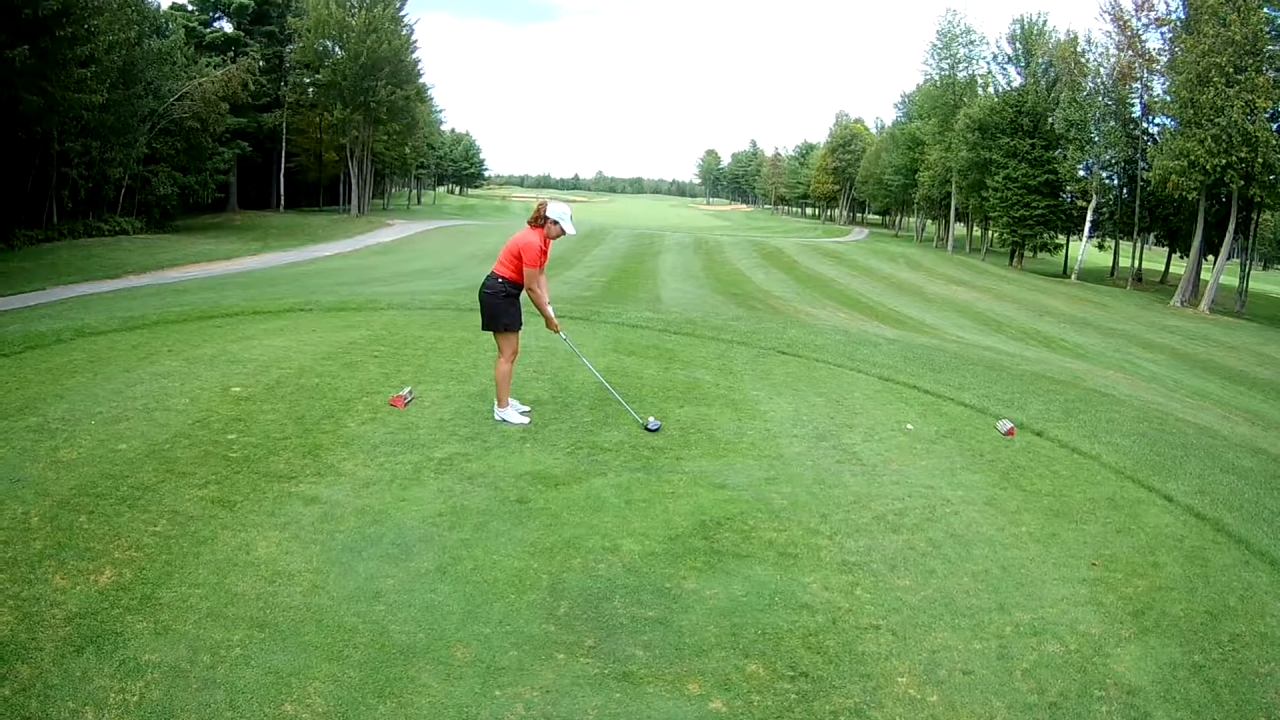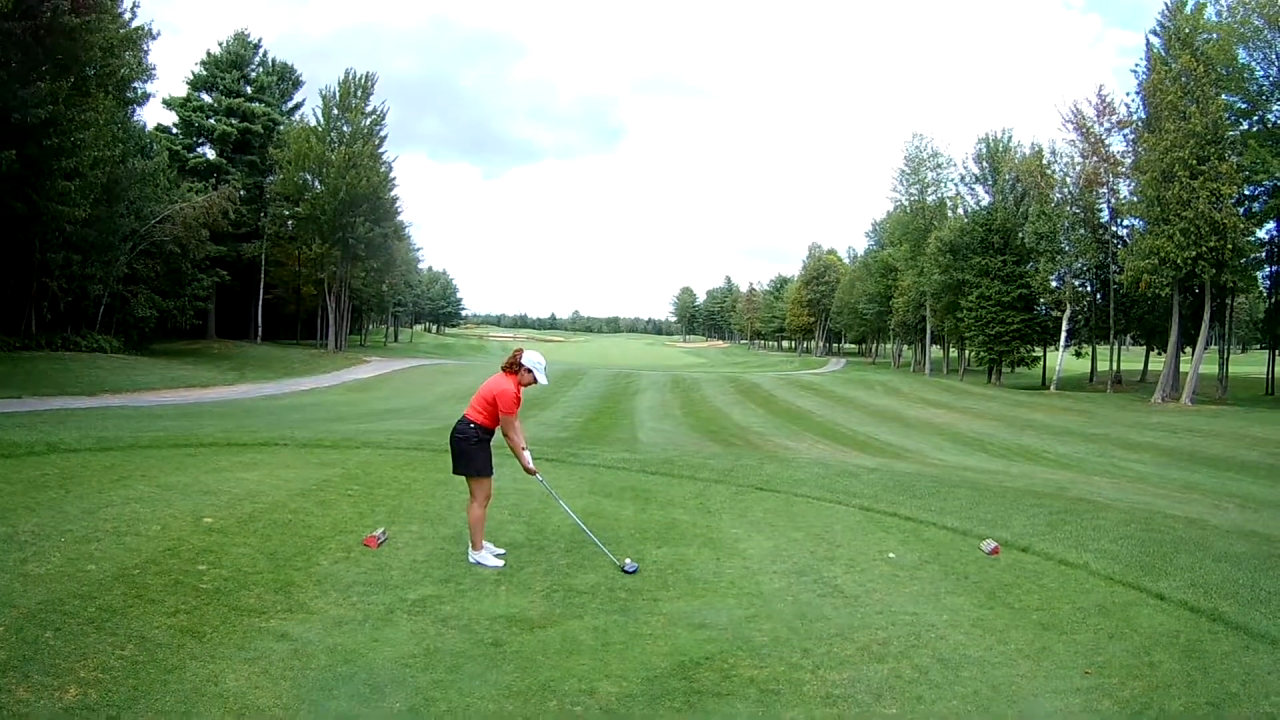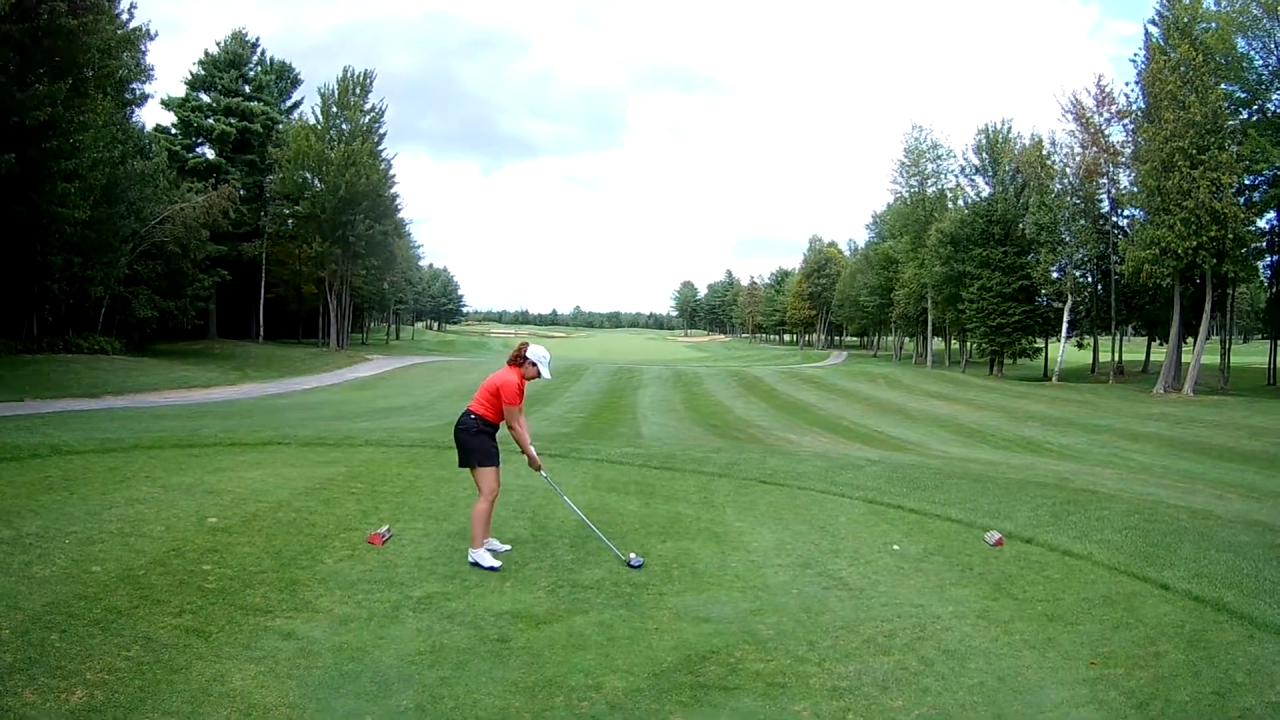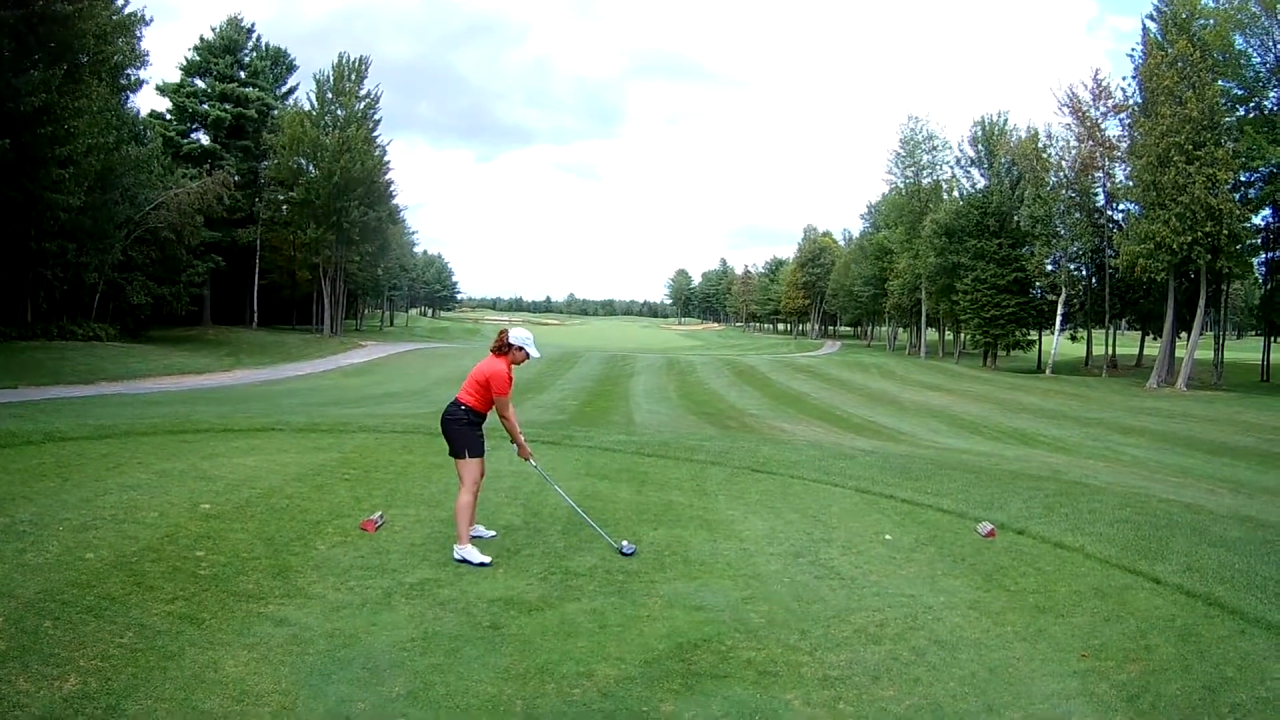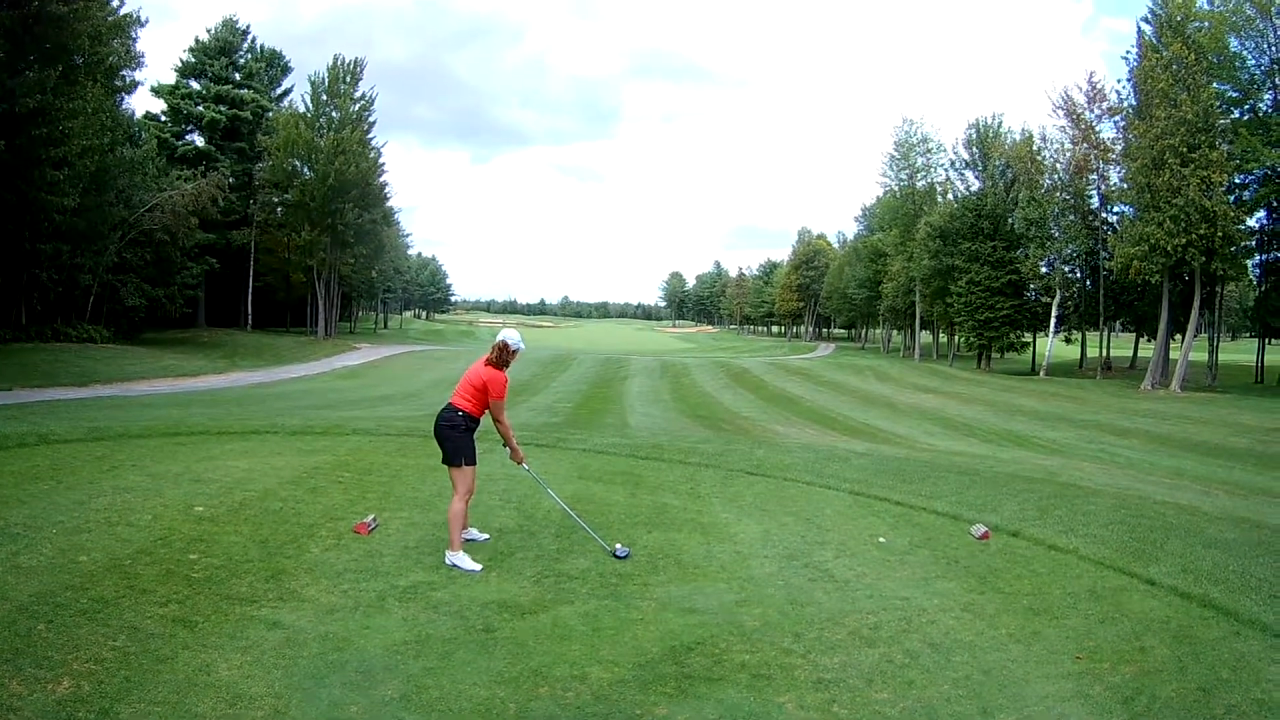
dt=1s
person 1, frame 1
left shoulder: (543, 238)
right shoulder: (532, 243)
left elbow: (540, 275)
right elbow: (531, 287)
left wrist: (548, 307)
right wrist: (548, 318)
left hip: (507, 292)
right hip: (498, 292)
left knee: (510, 352)
right knee: (507, 354)
left ankle: (503, 400)
right ankle: (502, 408)
person 1, frame 2
left shoulder: (511, 382)
right shoulder: (507, 390)
left elbow: (515, 421)
right elbow: (508, 434)
left wrist: (525, 451)
right wrist: (524, 463)
left hip: (476, 436)
right hip: (470, 437)
left knee: (482, 495)
right knee: (480, 497)
left ankle: (478, 543)
right ankle: (476, 552)
person 1, frame 3
left shoulder: (516, 377)
right shoulder: (509, 381)
left elbow: (520, 416)
right elbow: (513, 425)
left wrist: (530, 447)
right wrist: (530, 456)
left hip: (484, 430)
right hip: (473, 430)
left knee: (493, 488)
right knee: (488, 492)
left ankle: (485, 539)
right ankle: (476, 549)
person 1, frame 4
left shoulder: (501, 363)
right shoulder: (498, 371)
left elbow: (507, 405)
right elbow: (504, 415)
left wrist: (519, 436)
right wrist: (520, 445)
left hip: (468, 419)
right hip: (461, 421)
left knee: (477, 475)
right knee: (470, 484)
left ankle: (470, 526)
right ankle: (463, 546)
person 1, frame 5
left shoulder: (488, 363)
right shoulder: (496, 376)
left elbow: (497, 412)
right elbow: (499, 418)
left wrist: (511, 439)
right wrist: (514, 449)
left hip: (454, 422)
right hip: (456, 426)
left knee: (465, 483)
right knee: (463, 491)
left ankle: (463, 530)
right ankle: (454, 552)
